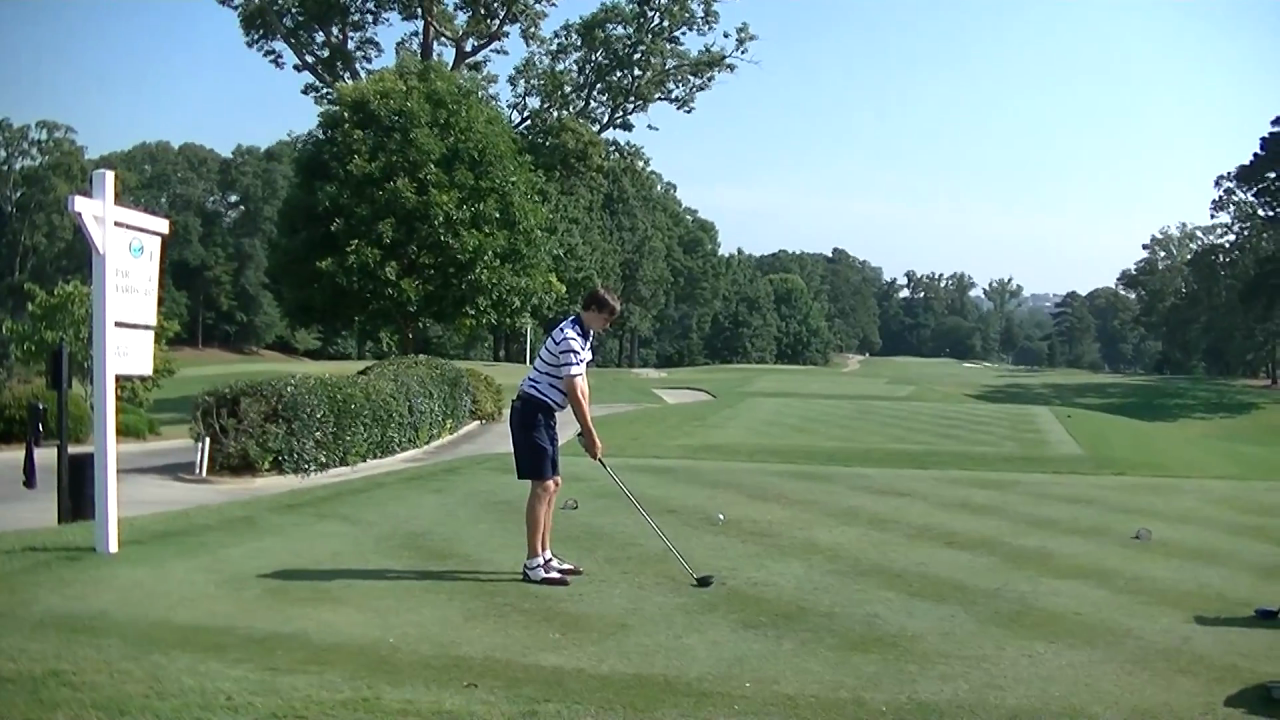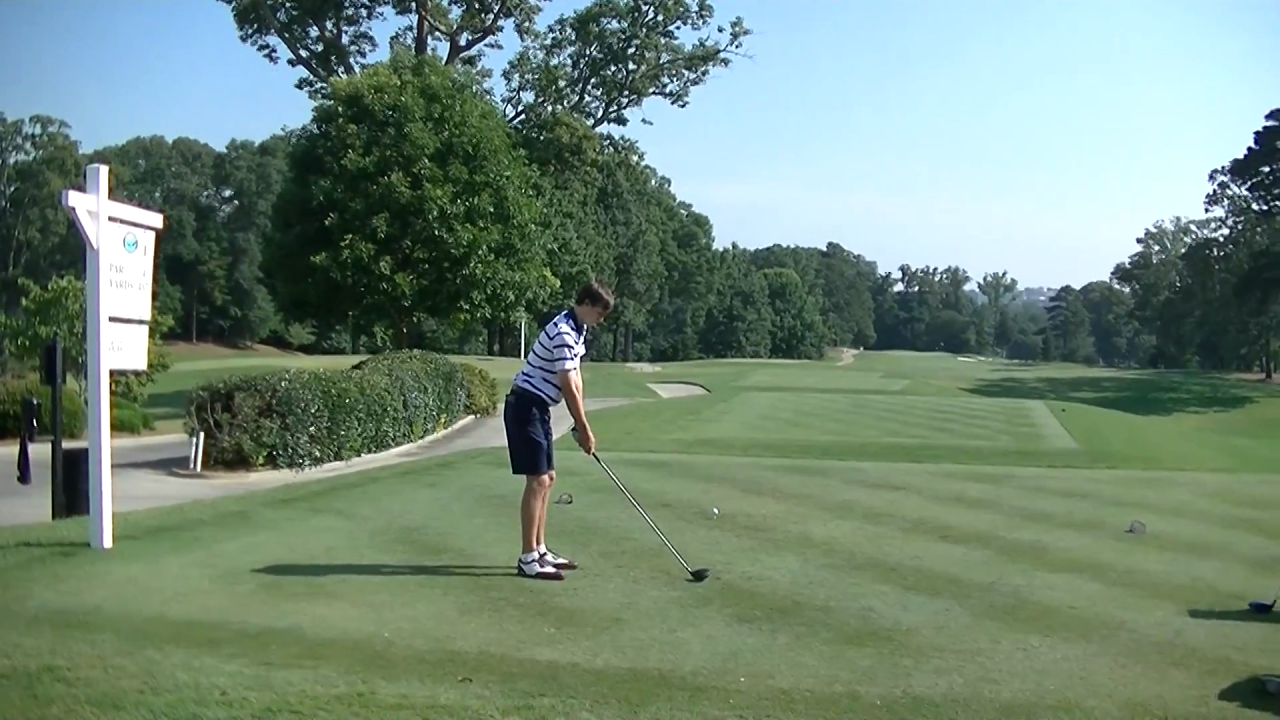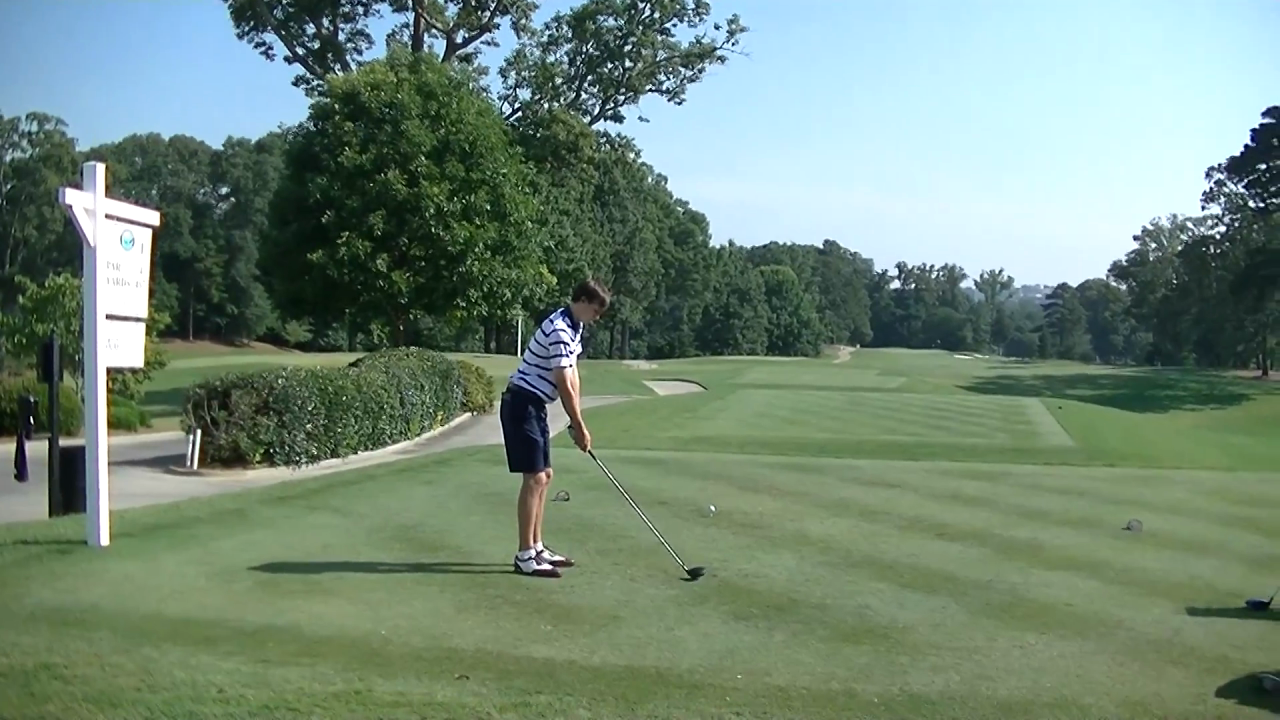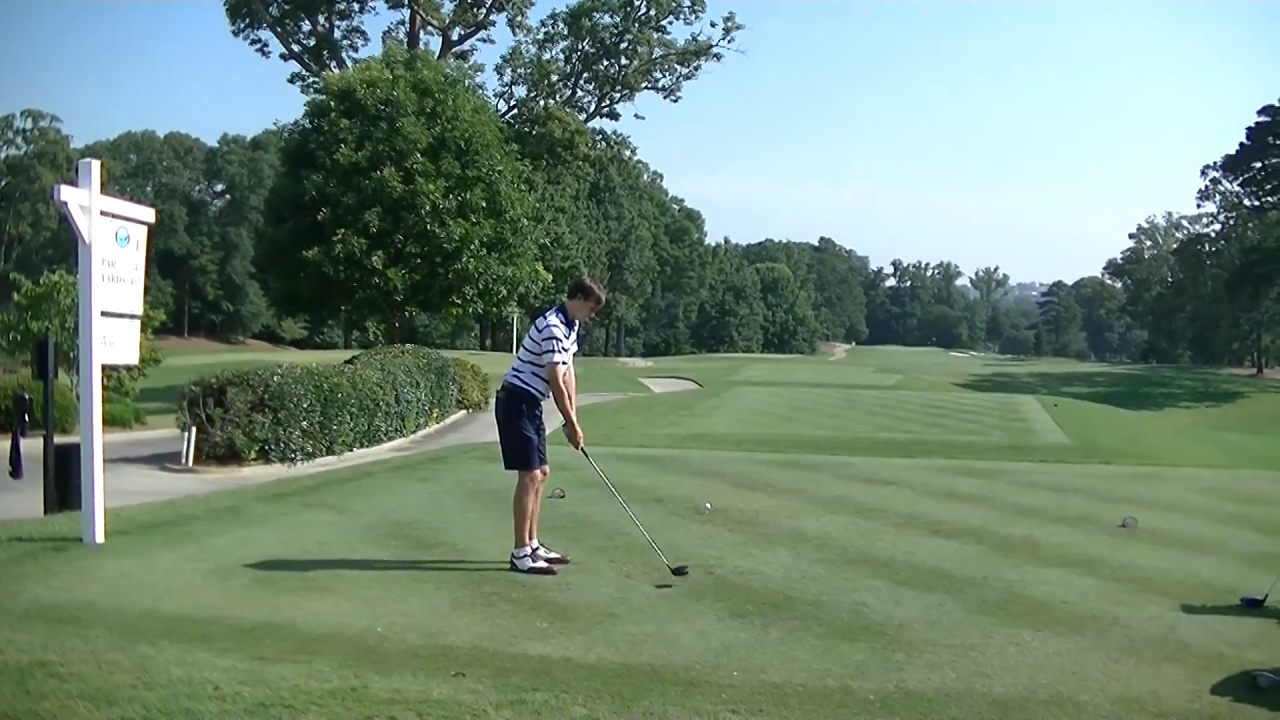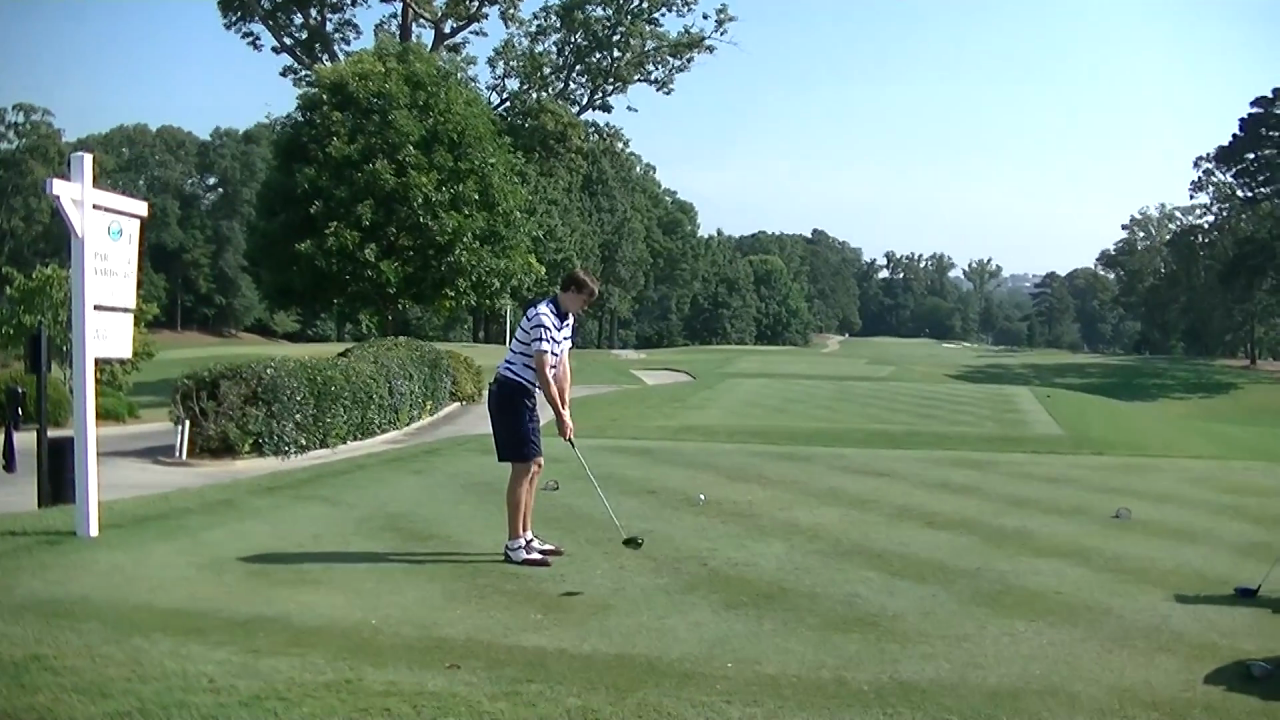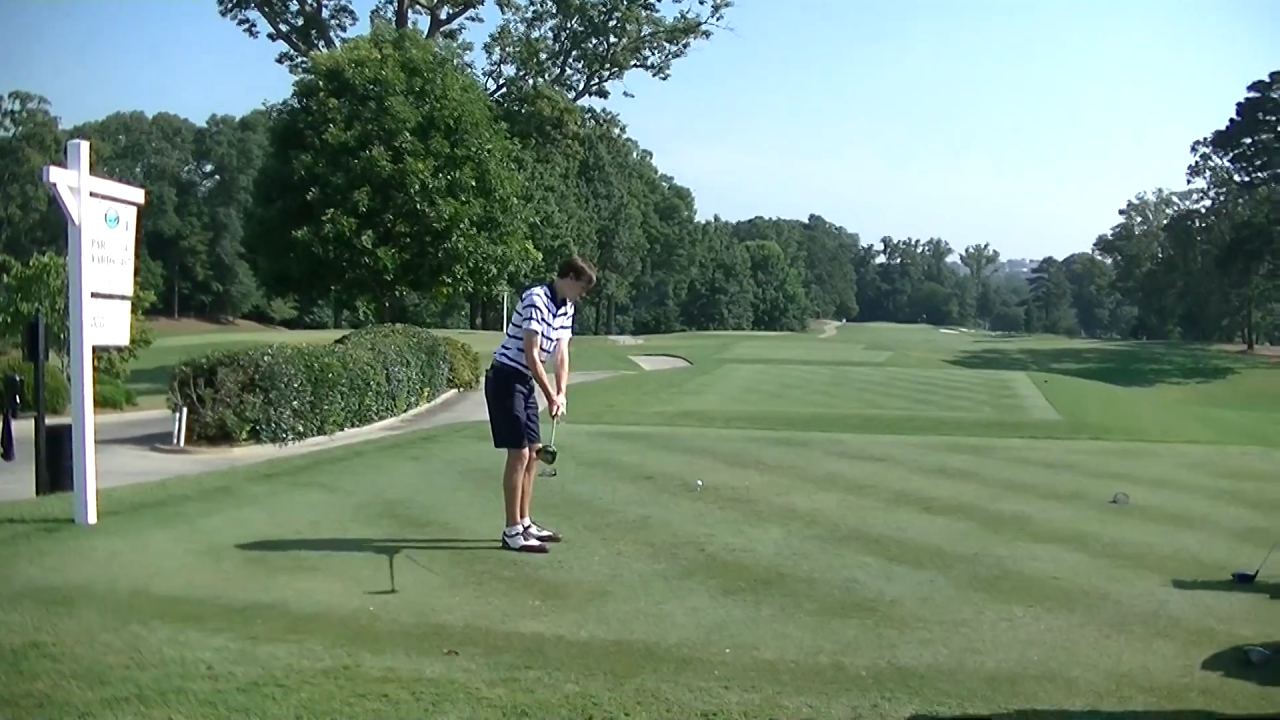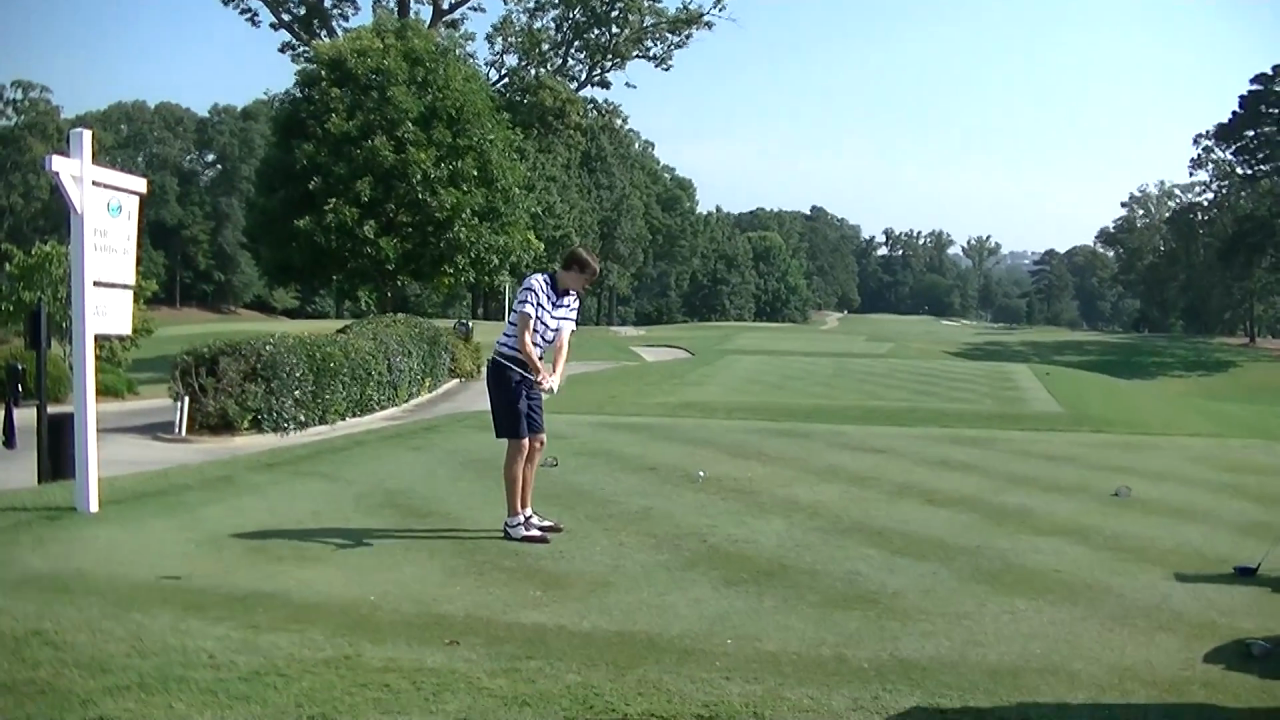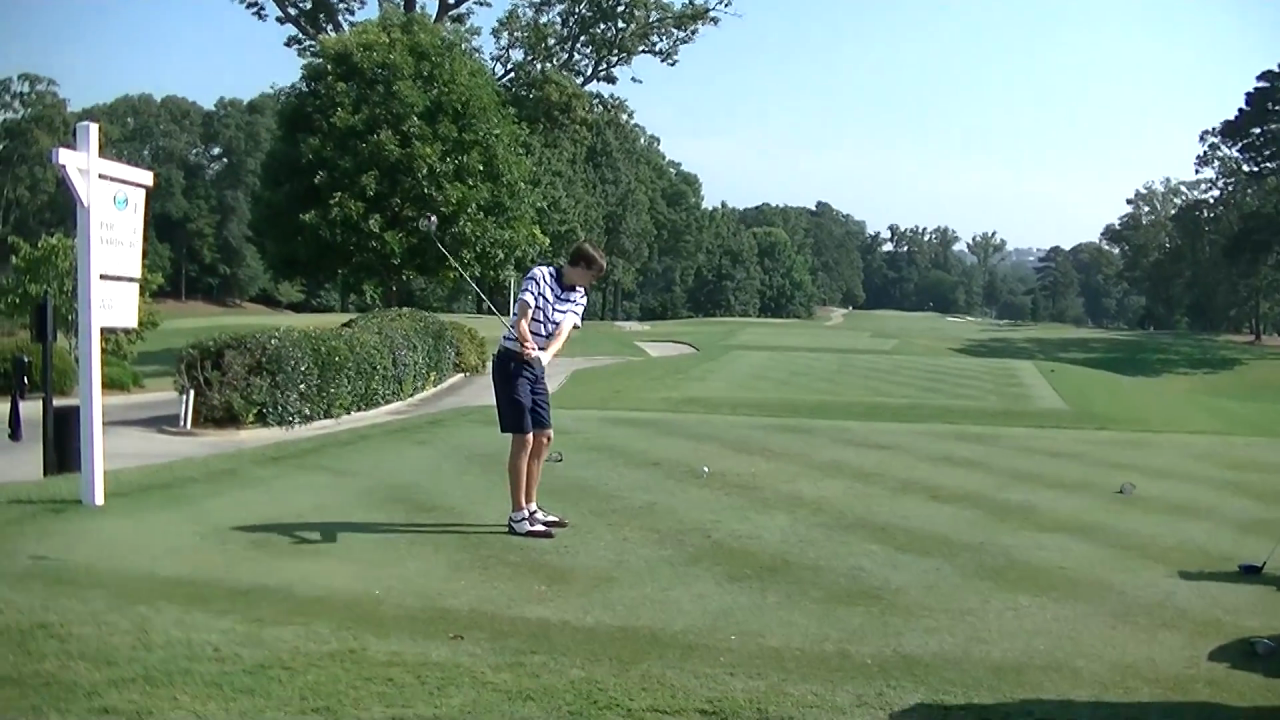
dt=0.1s
person 1, frame 1
left shoulder: (584, 334)
right shoulder: (569, 339)
left elbow: (583, 384)
right elbow: (574, 395)
left wrist: (588, 430)
right wrist: (591, 435)
left hip: (544, 413)
right hip: (531, 412)
left knee: (553, 484)
right knee: (542, 486)
left ankle: (545, 556)
right ankle: (533, 563)
person 1, frame 2
left shoulder: (577, 329)
right shoulder: (563, 333)
left elbow: (576, 377)
right elbow: (568, 389)
left wrist: (581, 425)
right wrist: (585, 430)
left hip: (538, 408)
right hip: (525, 406)
left knee: (548, 478)
right knee: (537, 480)
left ankle: (540, 550)
right ankle: (528, 558)
person 1, frame 3
left shoulder: (574, 326)
right shoulder: (559, 330)
left elbow: (573, 374)
right elbow: (563, 386)
left wrist: (577, 423)
right wrist: (580, 427)
left hip: (534, 405)
right hip: (522, 404)
left knee: (545, 475)
right knee: (534, 478)
left ankle: (536, 548)
right ankle: (524, 556)
person 1, frame 4
left shoulder: (571, 325)
right shoulder: (552, 327)
left elbow: (567, 372)
right elbow: (554, 382)
left wrist: (573, 417)
right wrist: (571, 424)
left hip: (531, 403)
right hip: (516, 401)
left knee: (540, 472)
right knee: (529, 475)
left ankle: (532, 544)
right ankle: (520, 553)
person 1, frame 5
left shoulder: (566, 319)
right shoulder: (543, 316)
left elbow: (563, 366)
right elbow: (542, 372)
left wrist: (566, 409)
right wrist: (560, 415)
left hip: (525, 395)
right hip: (509, 393)
left knee: (535, 465)
right knee: (522, 467)
left ankle: (526, 536)
right ankle: (515, 545)
person 1, frame 6
left shoulder: (566, 308)
right shoulder: (535, 298)
left elbow: (562, 352)
right elbow: (528, 351)
left wrist: (561, 394)
right wrist: (548, 390)
left hip: (526, 382)
right hip: (506, 379)
left knee: (533, 451)
right knee: (519, 453)
left ankle: (524, 523)
right ankle: (512, 531)
person 1, frame 7
left shoulder: (571, 301)
right shoulder: (535, 285)
left elbow: (562, 341)
right elbow: (522, 336)
left wrist: (554, 376)
right wrist: (539, 371)
left hip: (528, 372)
right hip: (507, 369)
left knee: (537, 442)
right knee: (519, 444)
left ankle: (526, 513)
right ankle: (514, 521)
person 1, frame 8
left shoulder: (578, 298)
right shoulder: (539, 276)
left elbow: (562, 332)
right elbow: (521, 321)
left wrist: (545, 354)
right wrist: (527, 345)
left hip: (535, 367)
right hip: (511, 362)
left knee: (543, 437)
right knee: (523, 439)
left ankle: (530, 508)
right ankle: (518, 516)
